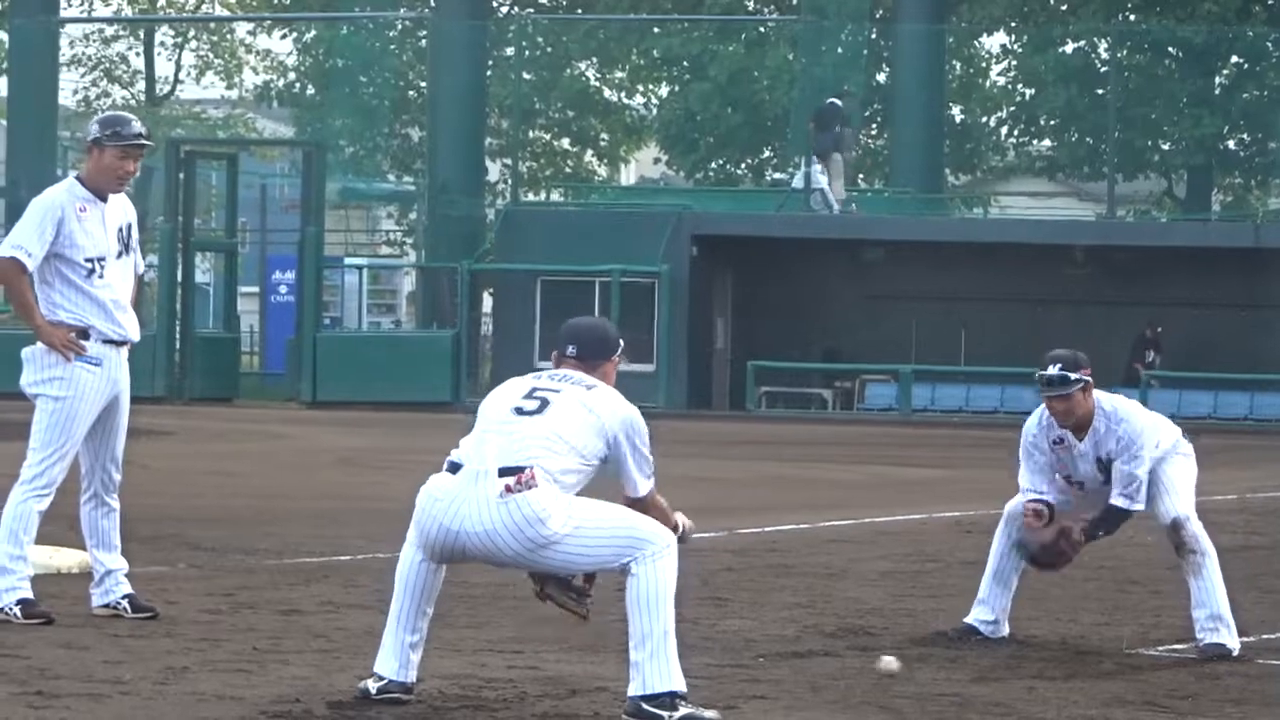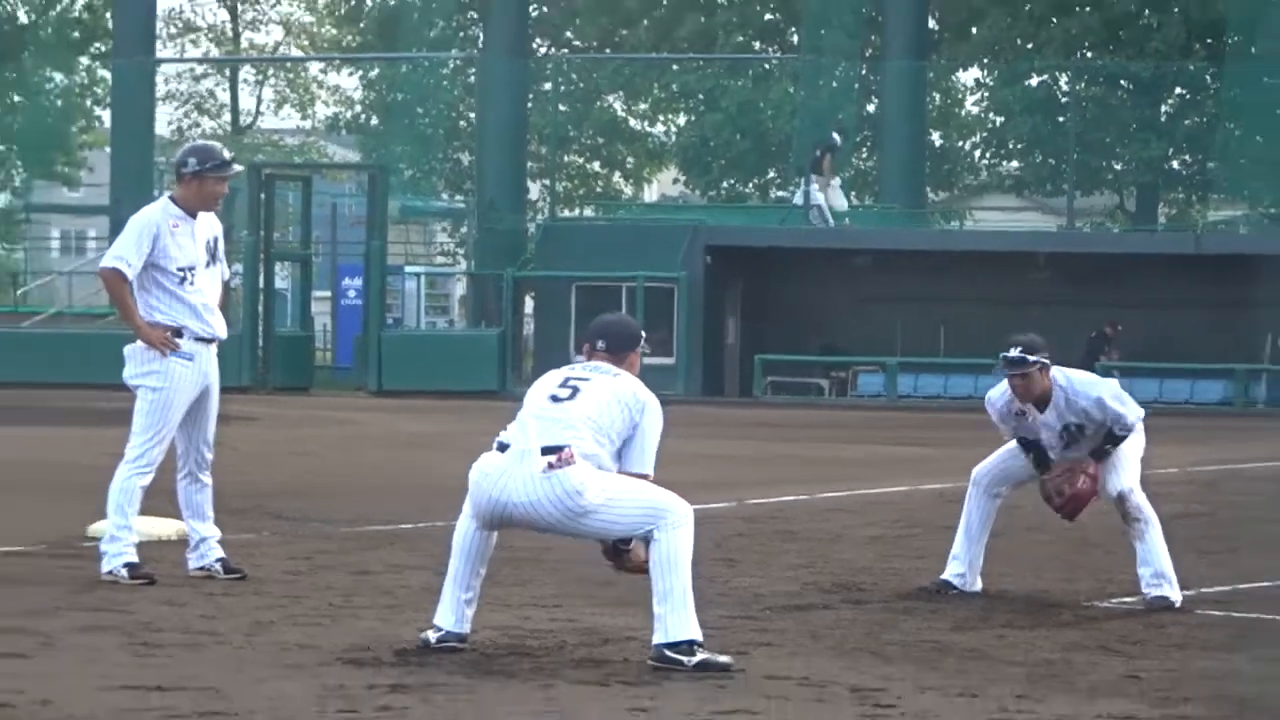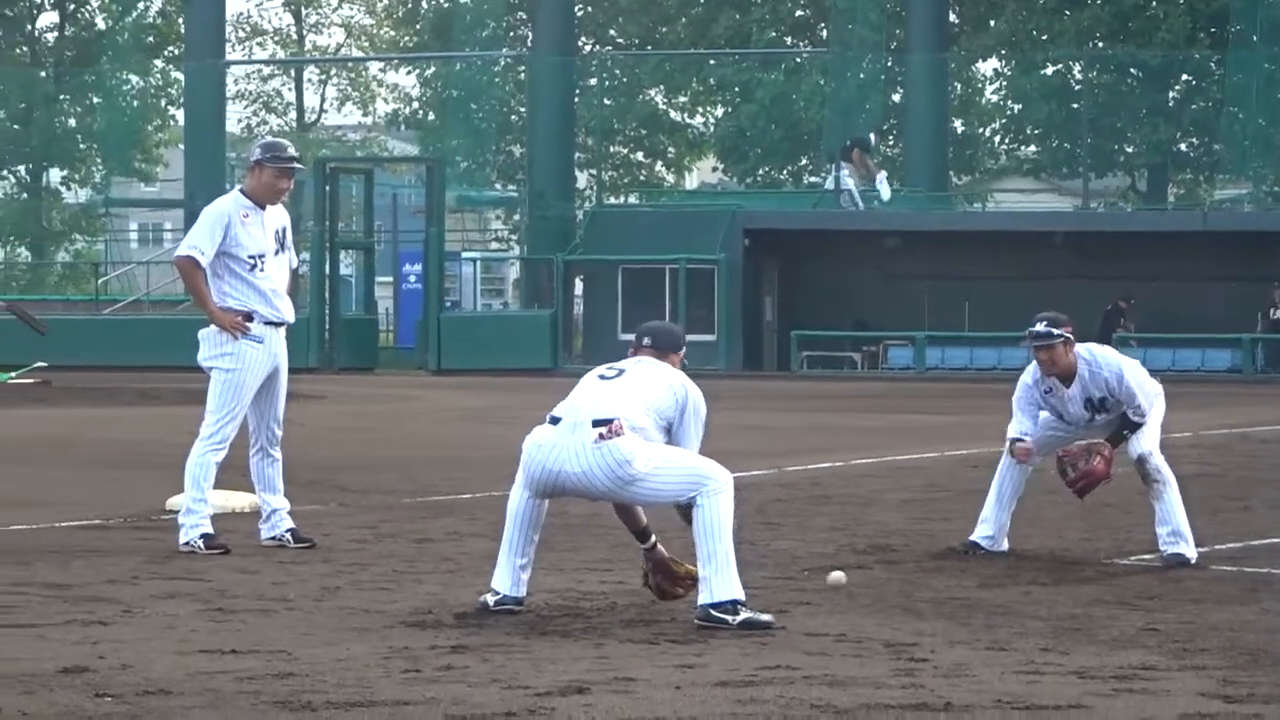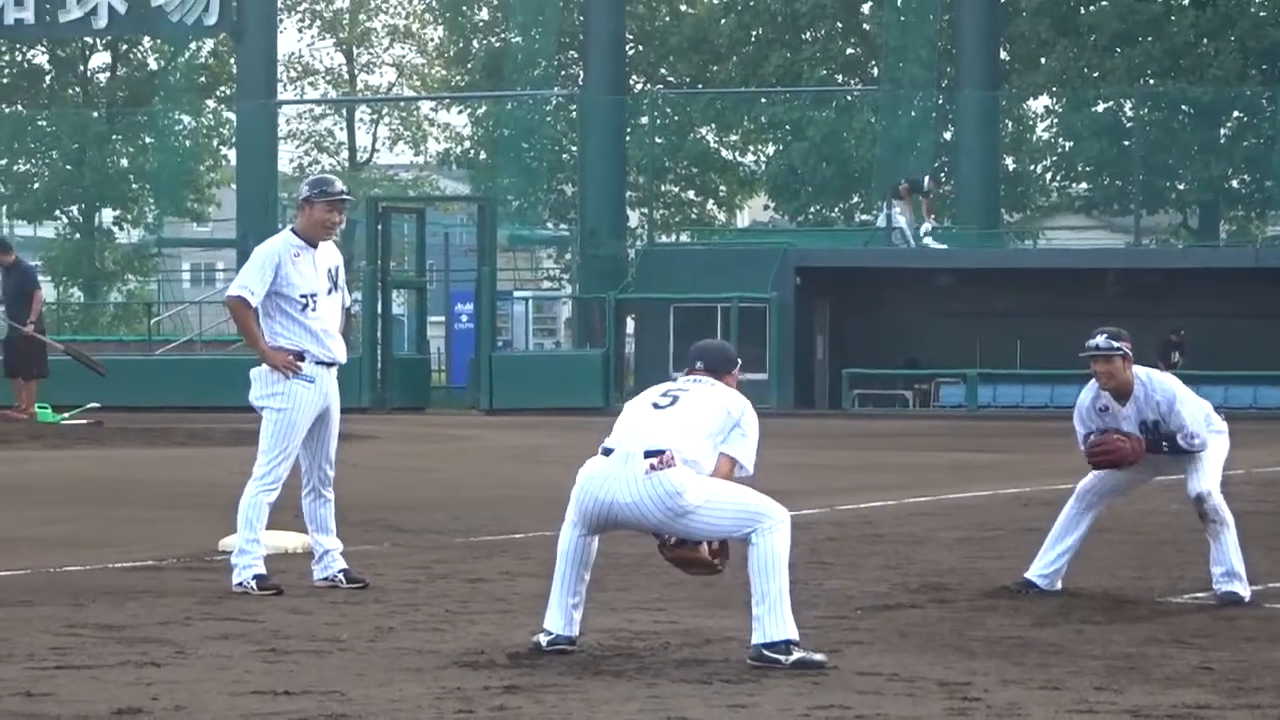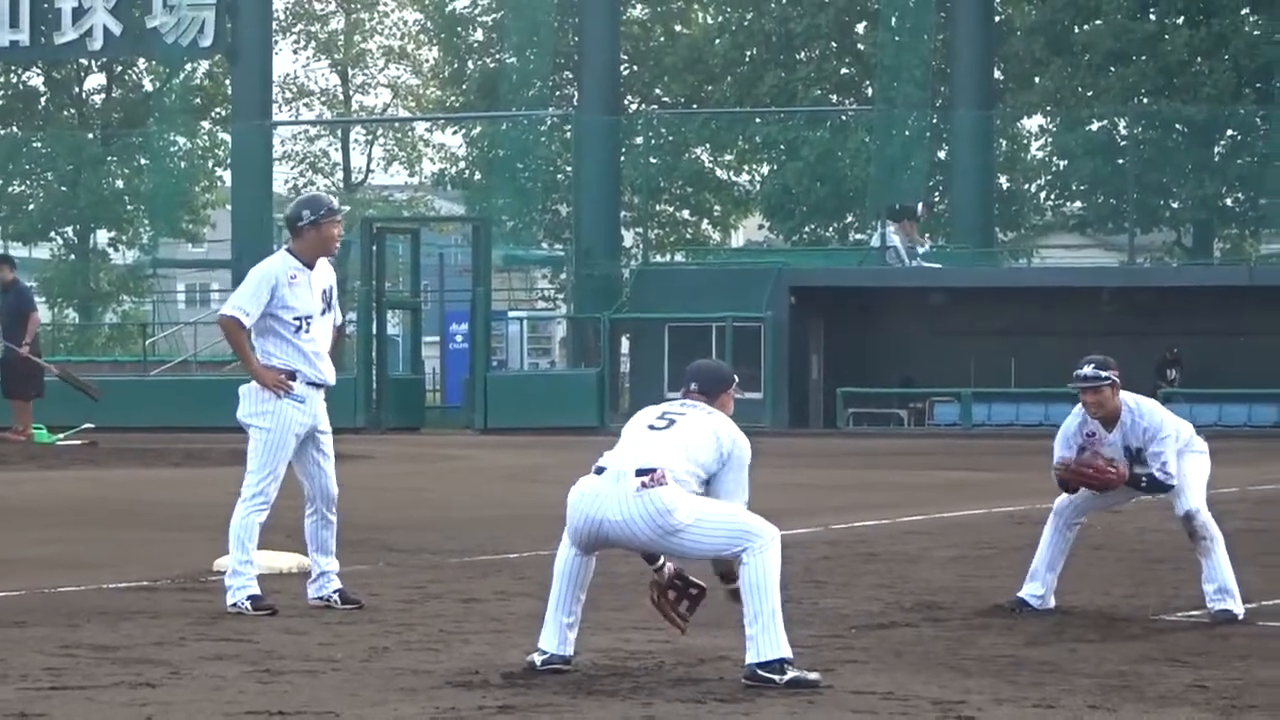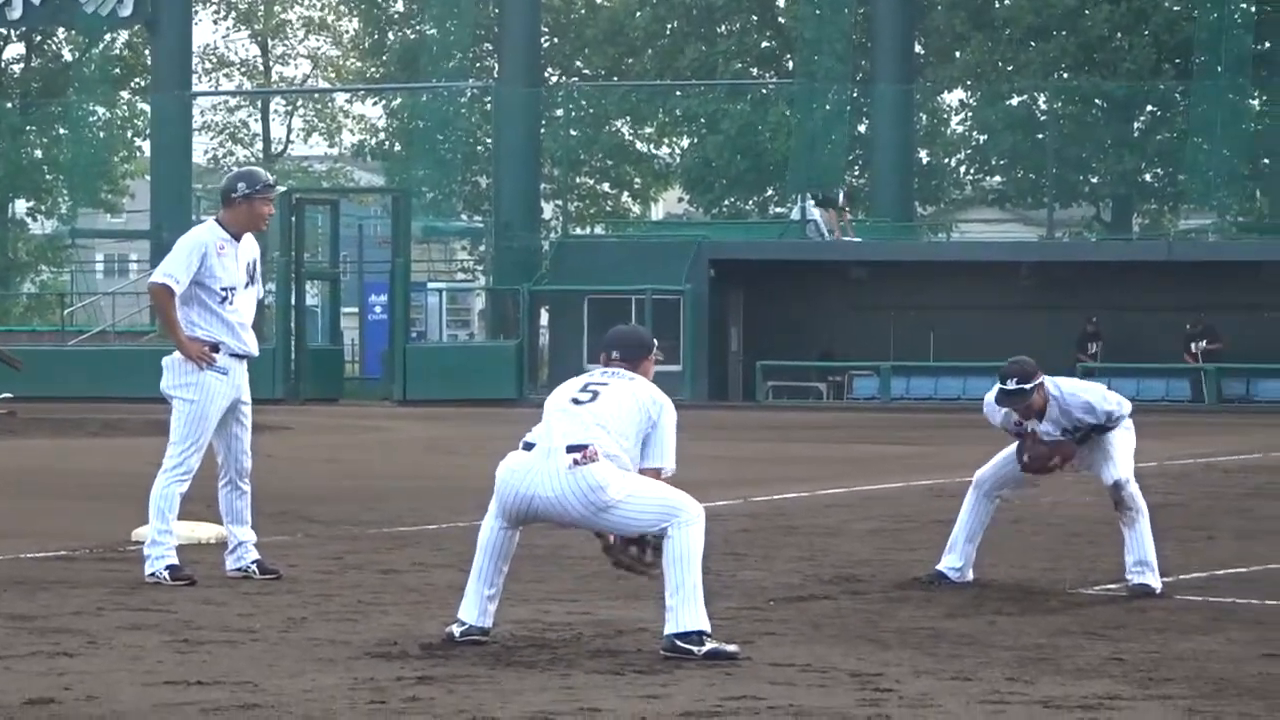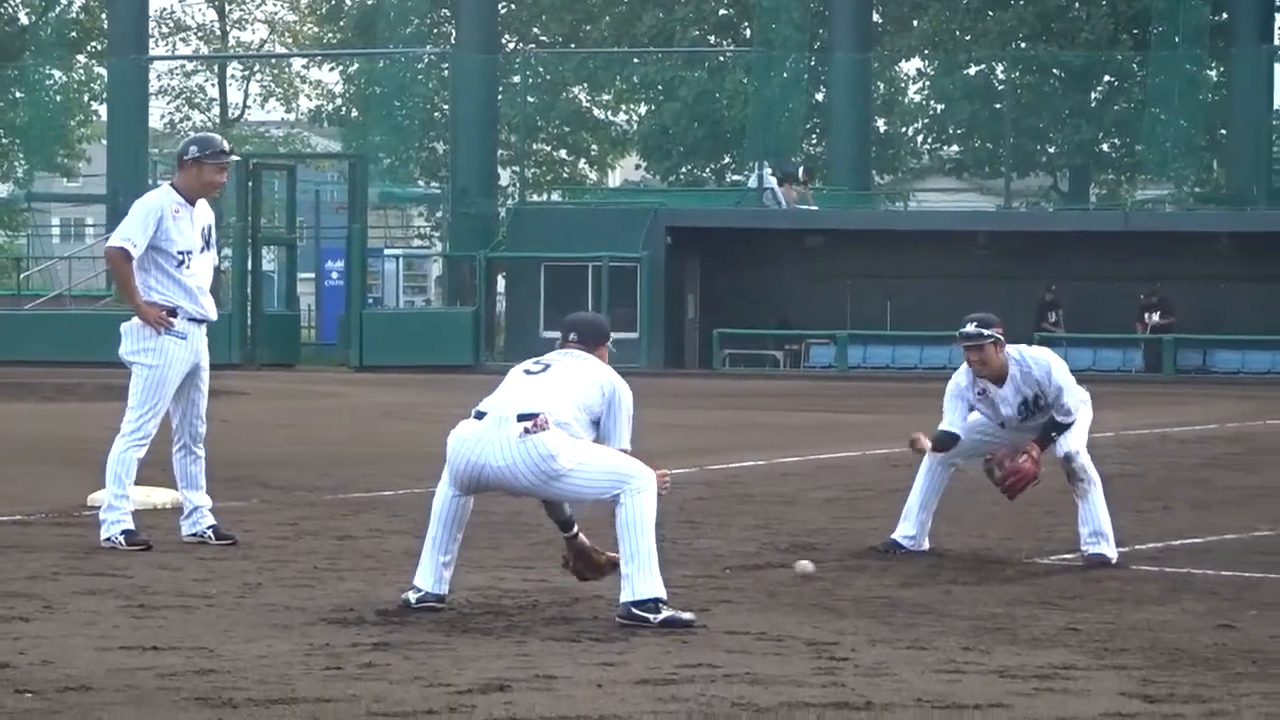
dt=0.7s
person 1, frame 1
left shoulder: (124, 208)
right shoulder: (57, 203)
left hip: (116, 359)
right hip: (74, 360)
left knee: (105, 482)
left ankle: (111, 589)
person 1, frame 2
left shoulder: (211, 224)
right shoulder: (153, 220)
right elbow: (111, 270)
right wrist: (141, 328)
left hip: (207, 355)
right hip: (170, 356)
left knee: (199, 461)
right knee: (142, 457)
left ankle: (205, 552)
right ankle: (117, 555)
person 1, frame 3
left shoulder: (280, 215)
right shoulder: (224, 210)
right elbow: (186, 258)
right wrist: (214, 312)
left hip: (276, 338)
right hip: (242, 339)
left knee: (269, 438)
right knee: (216, 435)
left ankle: (276, 523)
right ankle: (194, 527)
person 1, frame 4
left shoulder: (332, 254)
right shoulder: (275, 251)
right elbow: (237, 299)
right wrist: (265, 352)
left hip: (328, 378)
right hip: (293, 379)
left knee: (321, 478)
right knee: (269, 475)
left ankle: (328, 564)
right ankle: (247, 569)
person 1, frame 5
left shoulder: (325, 273)
right shoulder: (272, 271)
right elbow: (229, 318)
right wrist: (256, 370)
left hip: (315, 398)
right hip: (281, 399)
left knee: (324, 495)
right knee: (258, 495)
left ankle: (325, 584)
right ankle: (241, 589)
person 1, frame 6
left shoulder: (249, 246)
right shoulder: (201, 240)
right elbow: (159, 286)
right wrist: (181, 342)
left hip: (238, 369)
right hip: (205, 370)
left knee: (238, 468)
right knee: (179, 465)
left ankle: (242, 554)
right ankle: (159, 559)
person 1, frame 7
left shoulder: (204, 212)
right shoulder: (156, 204)
right elbow: (116, 251)
right wrist: (139, 306)
left hip: (197, 334)
right hip: (163, 335)
left knee: (192, 434)
right knee: (138, 430)
left ankle: (197, 520)
right ankle: (115, 524)
person 2, frame 1
left shoulder: (506, 388)
right shoulder: (617, 408)
right elbow: (642, 501)
left wrist: (530, 553)
right wrist: (674, 522)
left hip: (445, 505)
right hip: (517, 512)
left knee: (423, 541)
right knee: (654, 546)
left ankle: (391, 676)
person 2, frame 2
left shoulder: (547, 379)
right shoulder: (639, 395)
right elbow: (635, 483)
left hip: (496, 478)
right hip: (559, 485)
left knee: (477, 513)
right knee: (674, 515)
left ankle: (449, 628)
right ankle: (676, 644)
person 2, frame 3
left shoulder: (597, 373)
right shoulder: (683, 384)
right elbow: (680, 476)
left wrist: (648, 544)
right wrist: (705, 527)
left hip: (547, 451)
right hip: (607, 453)
left knee: (530, 482)
right knee: (715, 482)
left ankle: (506, 591)
right ankle: (720, 604)
person 2, frame 4
left shoulder: (648, 395)
right shoulder: (737, 403)
right elbow: (721, 477)
left wrist: (660, 533)
right wrist: (699, 537)
left hip: (600, 479)
right hip: (661, 485)
left knee: (579, 521)
right knee: (771, 520)
left ankle: (558, 631)
right ankle: (774, 644)
person 2, frame 5
left shoulder: (645, 415)
right shoulder: (730, 433)
right elbow: (724, 520)
left wrist: (657, 564)
right wrist: (734, 585)
left hip: (590, 499)
right hip: (651, 503)
left knee: (577, 541)
right knee: (762, 538)
left ankle: (553, 650)
right ankle: (767, 663)
person 2, frame 6
left shoulder: (566, 387)
right shoulder: (654, 398)
right elbow: (650, 481)
left wrist: (598, 528)
left hip: (521, 473)
right hip: (581, 479)
left knee: (501, 516)
right knee: (686, 514)
left ankle: (472, 621)
right ankle: (687, 635)
person 2, frame 7
left shoulder: (524, 368)
right shoulder: (609, 379)
right elbow: (615, 463)
right wrist: (650, 485)
left hip: (471, 443)
right hip: (532, 446)
left knee: (455, 481)
right knee: (638, 481)
left ankle: (428, 588)
right ankle: (642, 603)
person 3, frame 1
left shoulder: (1128, 423)
right shoulder: (1037, 429)
left elbow: (1125, 503)
right elbow: (1038, 493)
left wrist: (1082, 537)
right wrist: (1038, 511)
right hip: (1086, 474)
left knee: (1181, 520)
right knee: (1016, 514)
person 3, frame 2
left shoulder: (1084, 390)
right shoulder: (999, 401)
left elbow: (1129, 418)
left wrist: (1094, 461)
right wrist: (1045, 470)
left hip: (1109, 436)
right hip: (1048, 444)
left knee: (1125, 491)
right knee: (984, 478)
left ankle: (1161, 588)
right ankle: (960, 577)
person 3, frame 3
left shoulder: (1108, 366)
right shoulder: (1031, 382)
left elbow: (1140, 408)
right elbow: (1022, 433)
left wrist: (1109, 446)
right wrist: (1020, 447)
left hip: (1136, 405)
right hip: (1072, 418)
left knee: (1145, 455)
right knee: (1015, 450)
left ankle: (1178, 547)
right ankle: (988, 538)
person 3, frame 4
left shoulder: (1164, 389)
right shoulder: (1089, 400)
left elbow: (1195, 440)
left wrist: (1142, 445)
left hip: (1201, 435)
right hip: (1141, 448)
left knee: (1204, 493)
right knee: (1087, 492)
left ankle: (1231, 583)
right ankle: (1042, 576)
person 3, frame 5
left shoulder: (1150, 417)
right shoulder: (1075, 425)
left elbow: (1166, 481)
right elbow: (1071, 484)
left wrist: (1128, 479)
left hip: (1182, 454)
left knee: (1192, 511)
right knee: (1064, 509)
left ankle: (1225, 602)
right ankle: (1036, 595)
person 3, frame 6
left shoulder: (1078, 397)
right shoulder: (995, 406)
left elbow: (1120, 411)
left wrist: (1076, 442)
left hip: (1105, 431)
right hip: (1043, 442)
left knee: (1121, 482)
right knee: (984, 481)
left ankle: (1144, 577)
right ankle: (954, 568)
person 3, frame 7
left shoulder: (1040, 364)
right shoulder: (962, 382)
left elbow: (1066, 412)
right elbow: (950, 436)
left wrist: (1037, 445)
right wrist: (931, 443)
left hip: (1064, 411)
right hip: (1004, 422)
left knee: (1072, 454)
right knee: (938, 451)
left ankle: (1099, 547)
right ankle: (910, 537)
